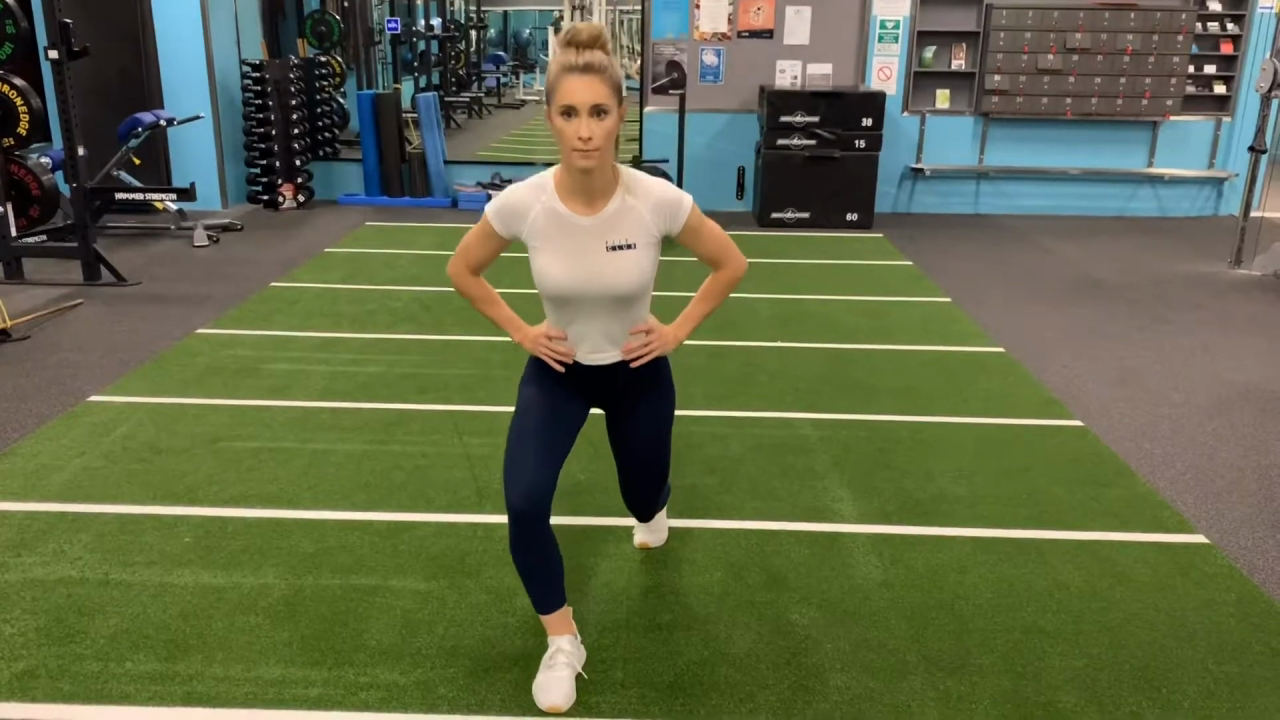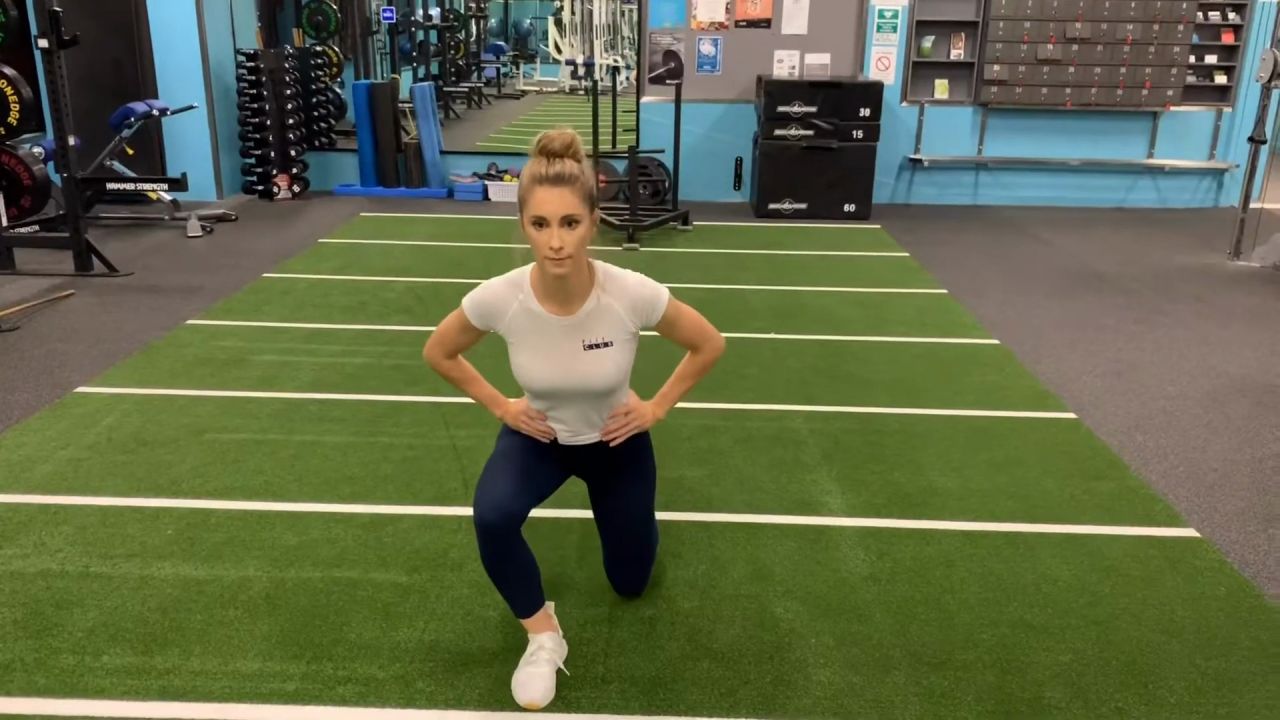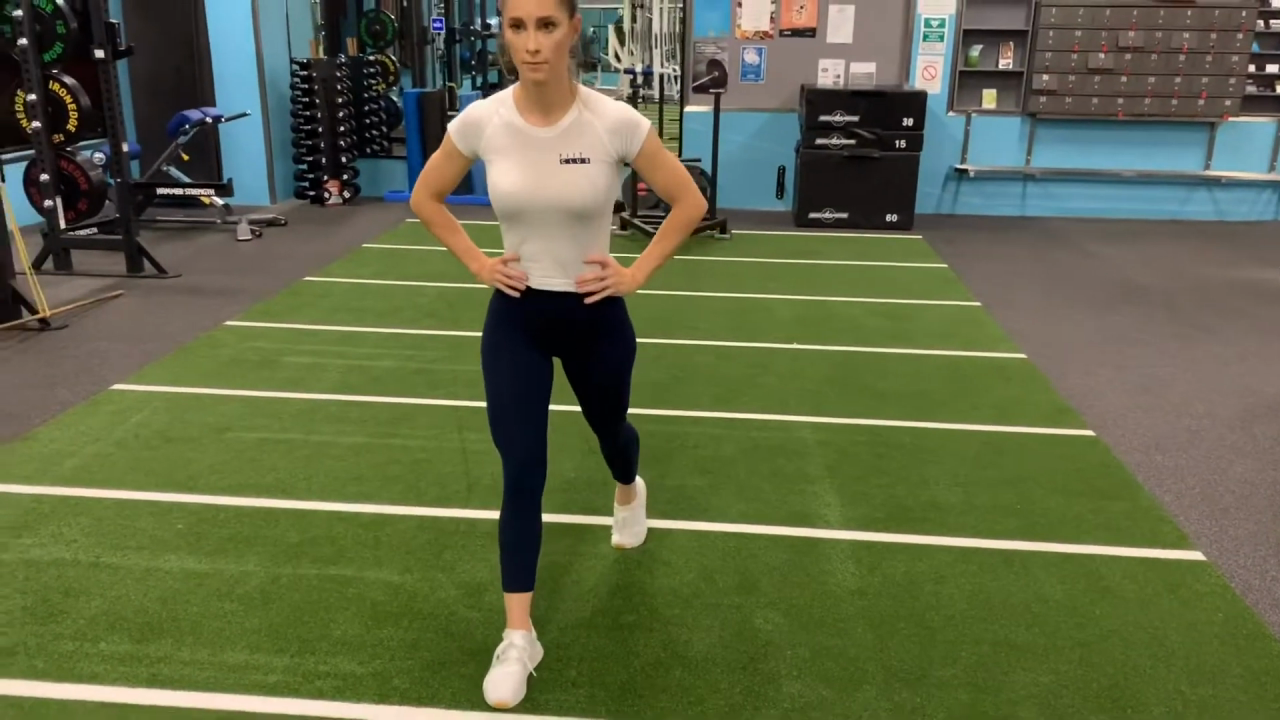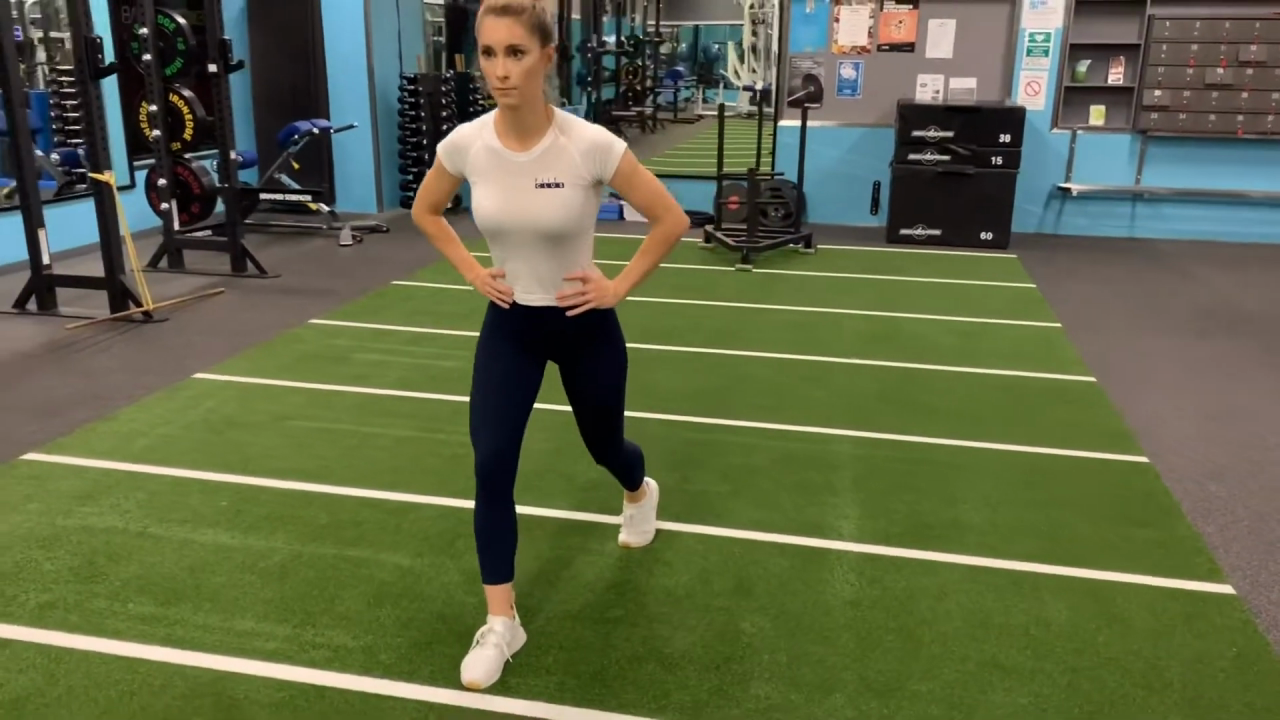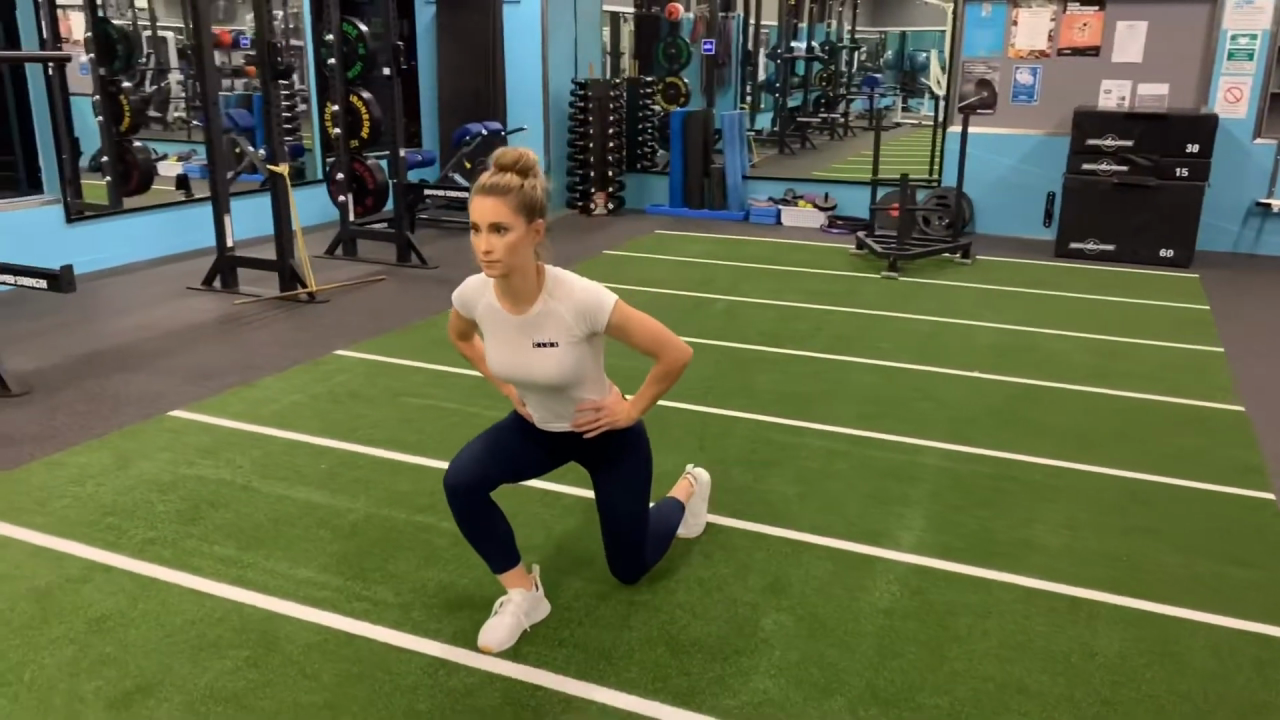
dt=1s
person 1, frame 1
left shoulder: (658, 198)
right shoulder: (520, 201)
left elbow: (731, 265)
right elbow: (463, 270)
left wrist: (678, 329)
right wrist: (519, 330)
left hip: (637, 374)
right hip: (557, 372)
left knee: (641, 501)
right knee: (525, 504)
left ankle: (654, 505)
right ankle: (562, 642)
person 1, frame 2
left shoulder: (633, 294)
right shoulder: (497, 298)
left elbow: (709, 346)
right elbow: (438, 354)
left wrist: (656, 408)
right wrist: (501, 407)
left hip: (614, 441)
right hip: (538, 438)
left knee: (629, 583)
right knee: (492, 518)
left ankle: (630, 506)
right ankle: (543, 636)
person 1, frame 3
left shoulder: (615, 121)
right shoulder: (480, 121)
left elbow: (690, 203)
right elbow: (426, 198)
left wrist: (637, 273)
right wrist: (477, 263)
left hip: (594, 315)
right hip: (516, 318)
left knee: (608, 427)
right knee: (521, 472)
left ankle: (629, 491)
right ankle: (518, 637)
person 1, frame 4
left shoulder: (589, 143)
right shoulder: (465, 143)
left elbow: (671, 219)
right elbow: (425, 210)
left wrist: (619, 287)
right wrist: (471, 272)
left hip: (583, 326)
right hip: (509, 328)
left knee: (603, 444)
right knee: (492, 468)
left ankle: (640, 491)
right ankle: (500, 623)
person 1, frame 5
left shoulder: (581, 299)
right shoulder: (472, 294)
left elbow: (676, 354)
right elbow: (460, 336)
left wrist: (632, 410)
right wrist: (504, 385)
left hip: (604, 435)
right hip: (535, 428)
left knee: (630, 568)
right knee: (461, 482)
left ankle: (688, 487)
right ankle: (521, 593)
